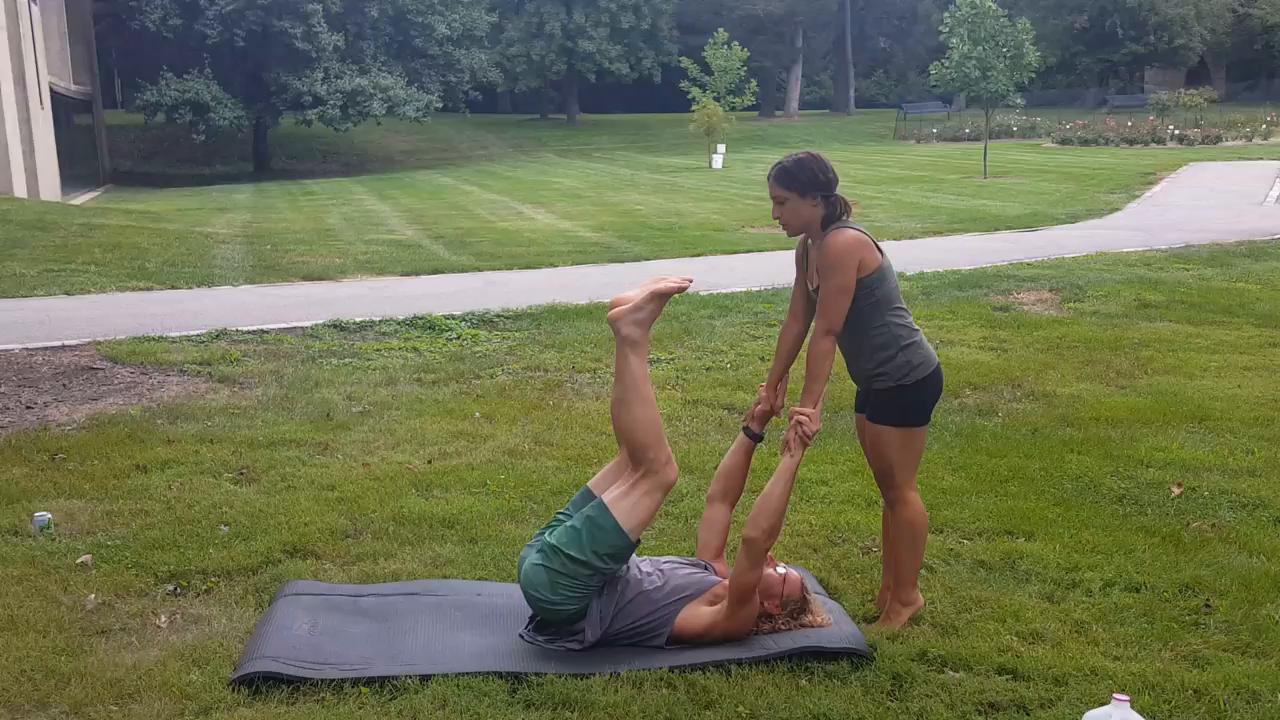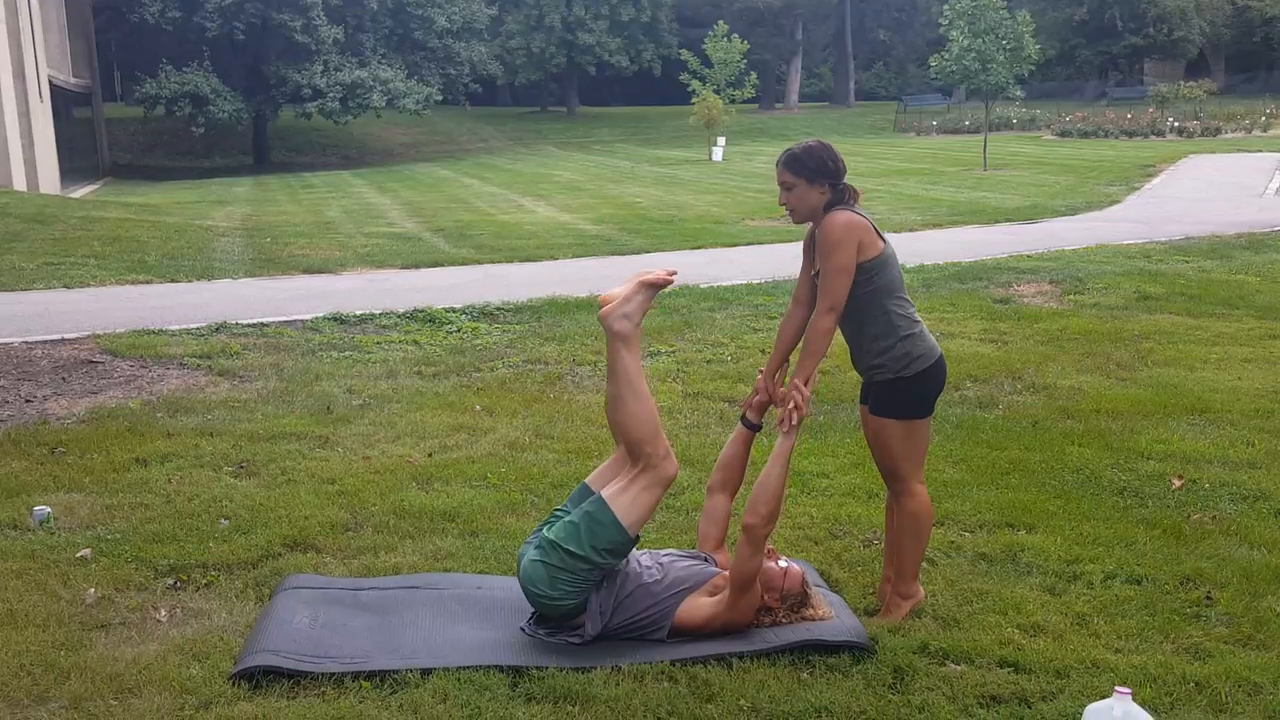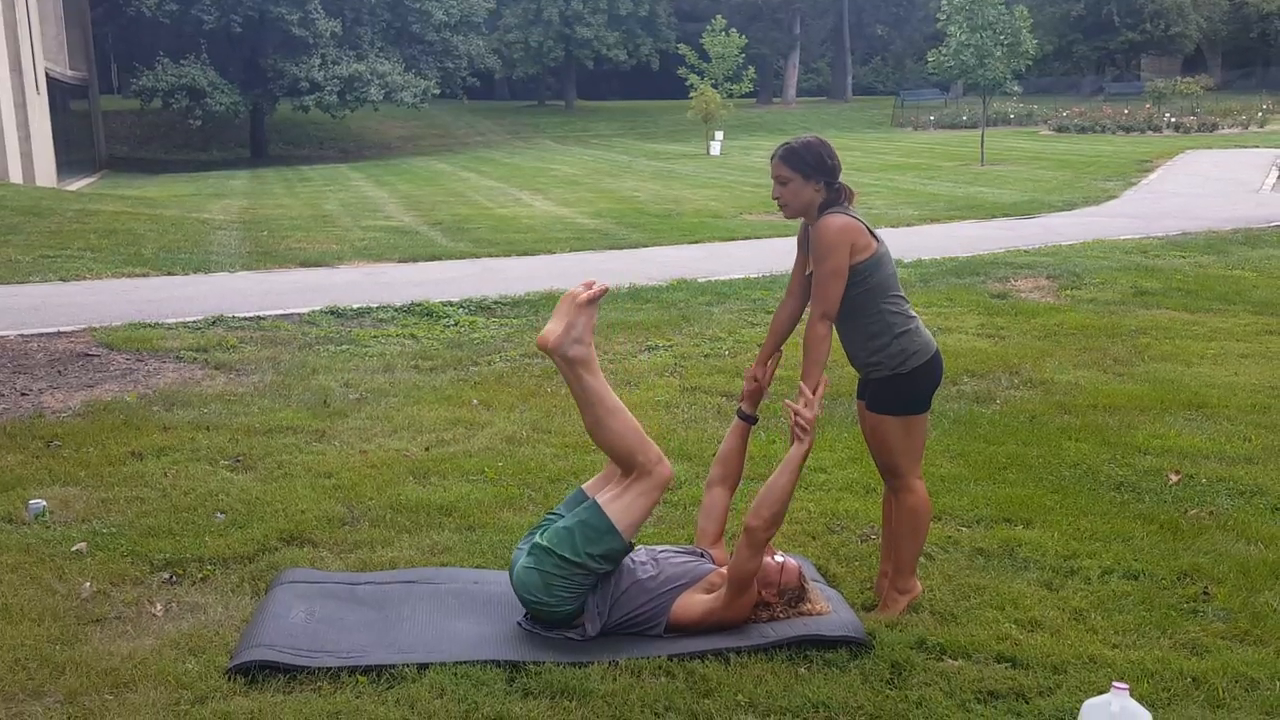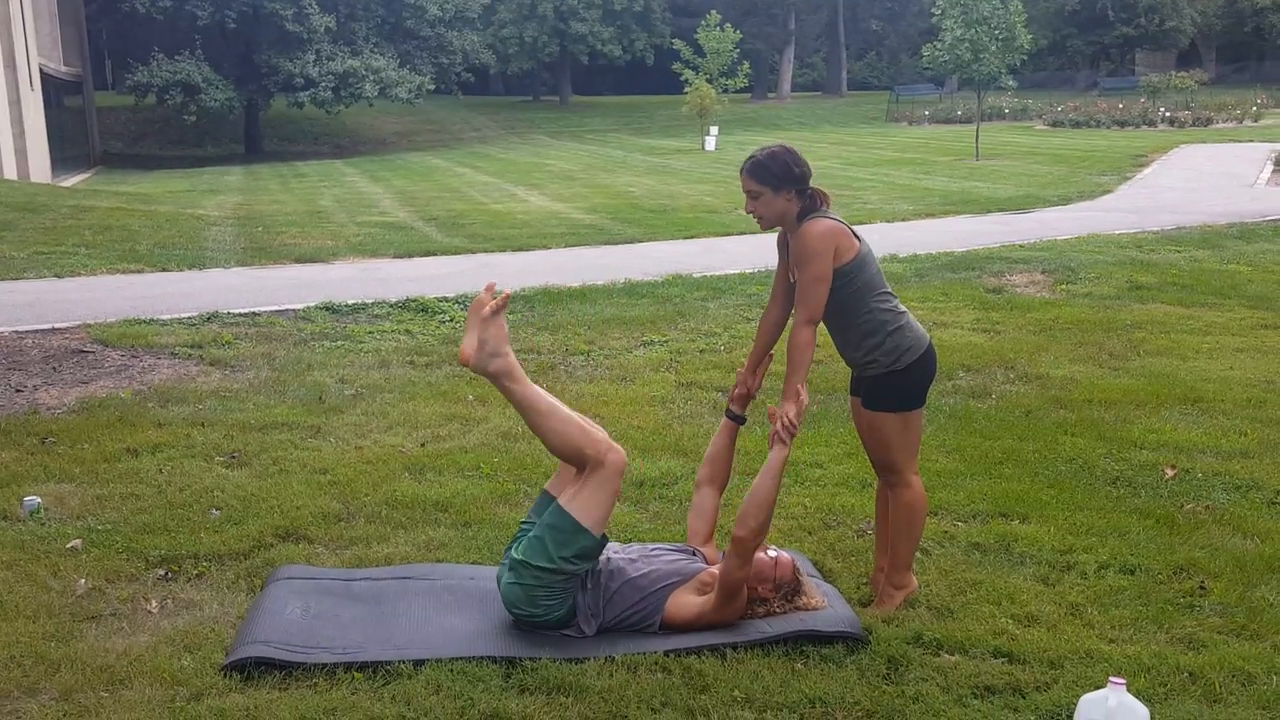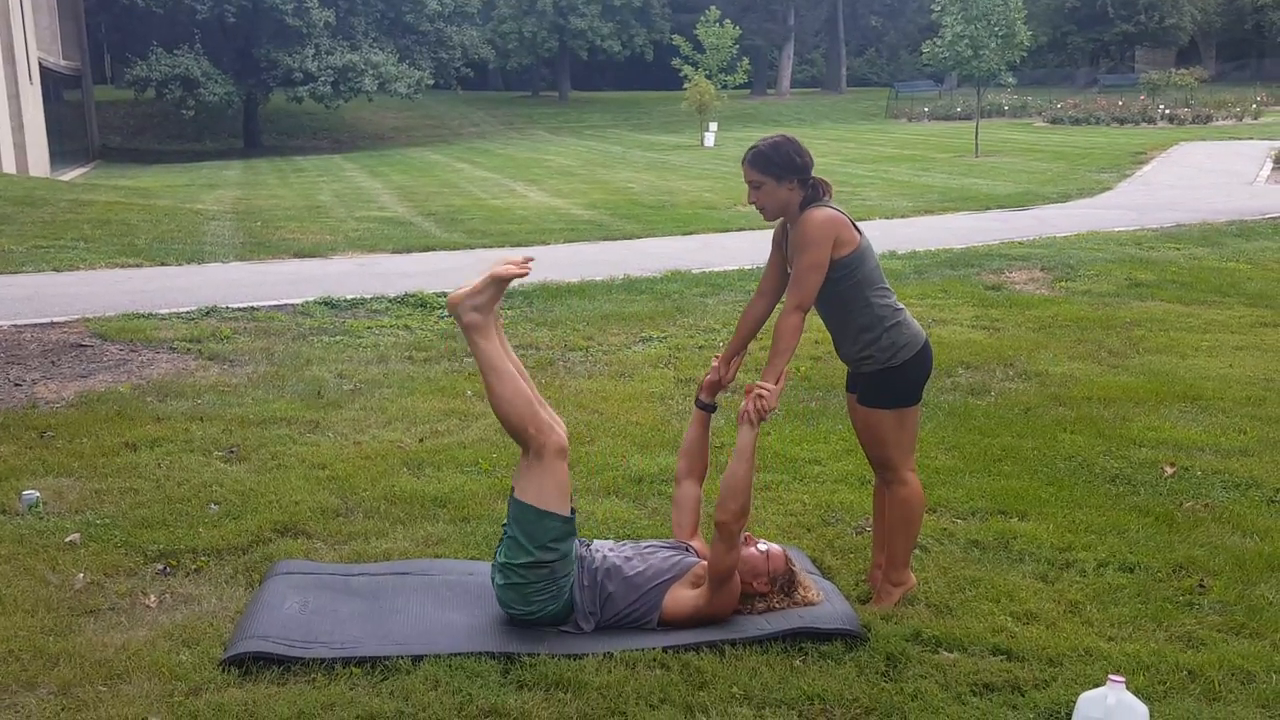
dt=0.4s
person 1, frame 1
left shoulder: (841, 244)
right shoulder: (810, 247)
left elbow: (826, 333)
right elbow: (798, 318)
left wrist: (808, 407)
right wrist: (774, 383)
left hip: (906, 379)
right hip: (877, 380)
left knee: (900, 490)
right knee: (889, 488)
left ankle: (907, 595)
right ankle: (890, 587)
person 1, frame 2
left shoulder: (841, 226)
right shoulder: (818, 234)
left elbow: (826, 314)
right elbow: (800, 307)
left wrist: (798, 382)
right wrist: (771, 372)
left hip: (909, 370)
right hip: (882, 371)
left knee: (907, 482)
right knee: (893, 480)
left ankle: (908, 588)
right ankle: (891, 578)
person 1, frame 3
left shoulder: (834, 229)
right shoulder: (812, 230)
left elbow: (822, 319)
right elbow: (793, 300)
left wrist: (807, 395)
right wrist: (762, 361)
left hip: (905, 366)
right hip: (880, 367)
left knee: (905, 478)
right knee: (891, 476)
left ankle: (905, 582)
right ankle: (888, 572)
person 1, frame 4
left shoulder: (816, 234)
right shoulder: (790, 236)
left elbow: (806, 323)
right elbow: (778, 308)
left wrist: (790, 400)
right wrist: (750, 371)
left hip: (901, 361)
right hip: (873, 363)
left knee: (900, 474)
right knee: (884, 471)
left ankle: (900, 578)
right ankle: (883, 568)
person 1, frame 5
left shoulder: (819, 223)
right shoulder: (788, 229)
left elbow: (795, 309)
right elbow: (764, 299)
left wrist: (769, 383)
right wrist: (726, 359)
left hip: (896, 357)
right hip: (867, 359)
left knee: (897, 471)
right knee: (881, 468)
left ankle: (899, 575)
right ankle: (880, 565)
person 2, frame 1
left shoulder: (736, 616)
right shoulder: (715, 575)
left elbow: (757, 538)
right elbow: (720, 499)
left wrist: (792, 457)
right wrist: (754, 428)
left hip: (558, 584)
right hip: (547, 563)
left knee: (656, 469)
right knee: (639, 457)
left ankle: (632, 334)
right ankle: (632, 329)
person 2, frame 2
left shoulder: (736, 609)
right shoulder: (716, 567)
left elbow: (757, 526)
right elbow: (720, 488)
left wrist: (786, 439)
right wrist: (752, 417)
left hip: (554, 578)
right hip: (544, 559)
left knee: (657, 463)
right knee: (637, 453)
left ankle: (623, 333)
right ankle: (622, 329)
person 2, frame 3
left shoulder: (732, 605)
right shoulder: (713, 564)
left elbow: (758, 528)
right elbow: (719, 484)
left wrist: (799, 447)
right wrist: (748, 410)
left hip: (550, 583)
right hip: (537, 561)
left knee: (652, 468)
right knee: (630, 461)
left ankle: (578, 355)
right ankle: (569, 354)
person 2, frame 4
left shoulder: (726, 602)
right shoulder: (704, 561)
left elbow: (745, 535)
right elbow: (709, 483)
left wrist: (781, 449)
right wrist: (736, 410)
left hip: (541, 593)
left knee: (606, 456)
right knee: (588, 444)
left ankle: (500, 365)
right ankle: (496, 361)
person 2, frame 5
left shoulder: (719, 597)
right shoulder: (699, 560)
left elbow: (730, 519)
right elbow: (688, 475)
left wrist: (749, 430)
right wrist: (706, 400)
left hip: (540, 593)
right hip: (556, 575)
left knee: (548, 442)
right knee: (547, 433)
left ankle: (475, 317)
right ankle: (482, 318)
